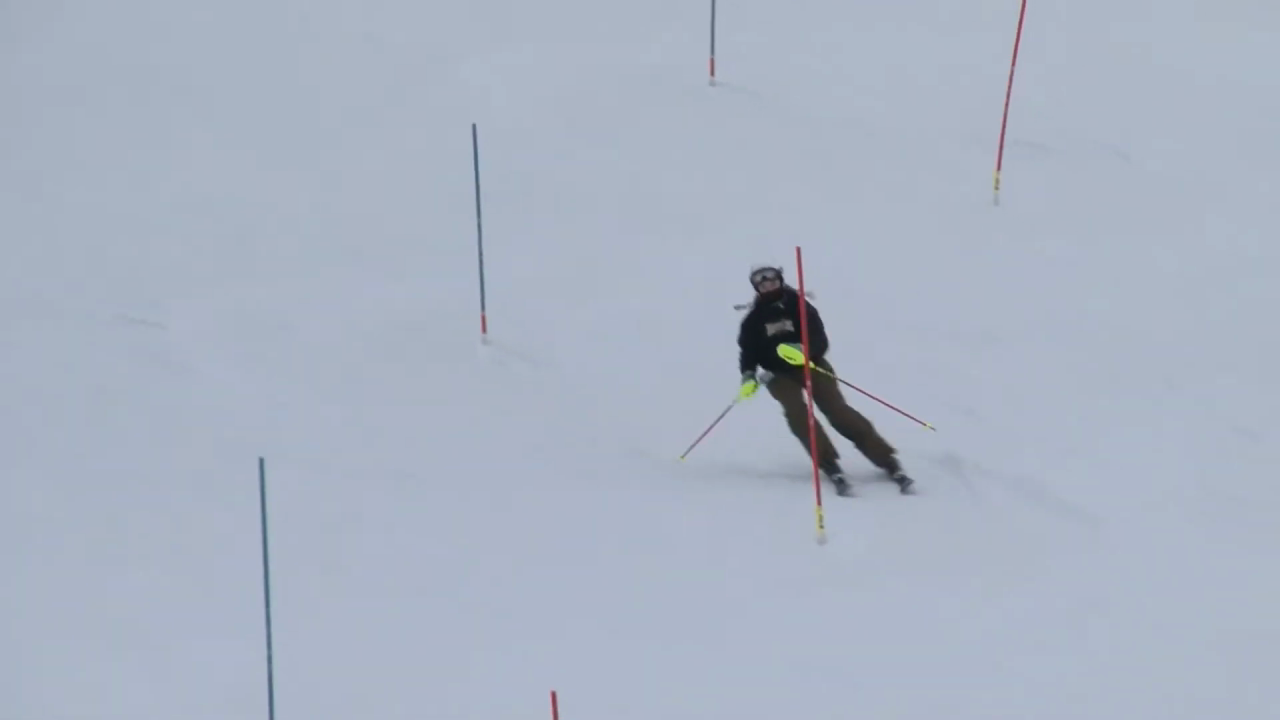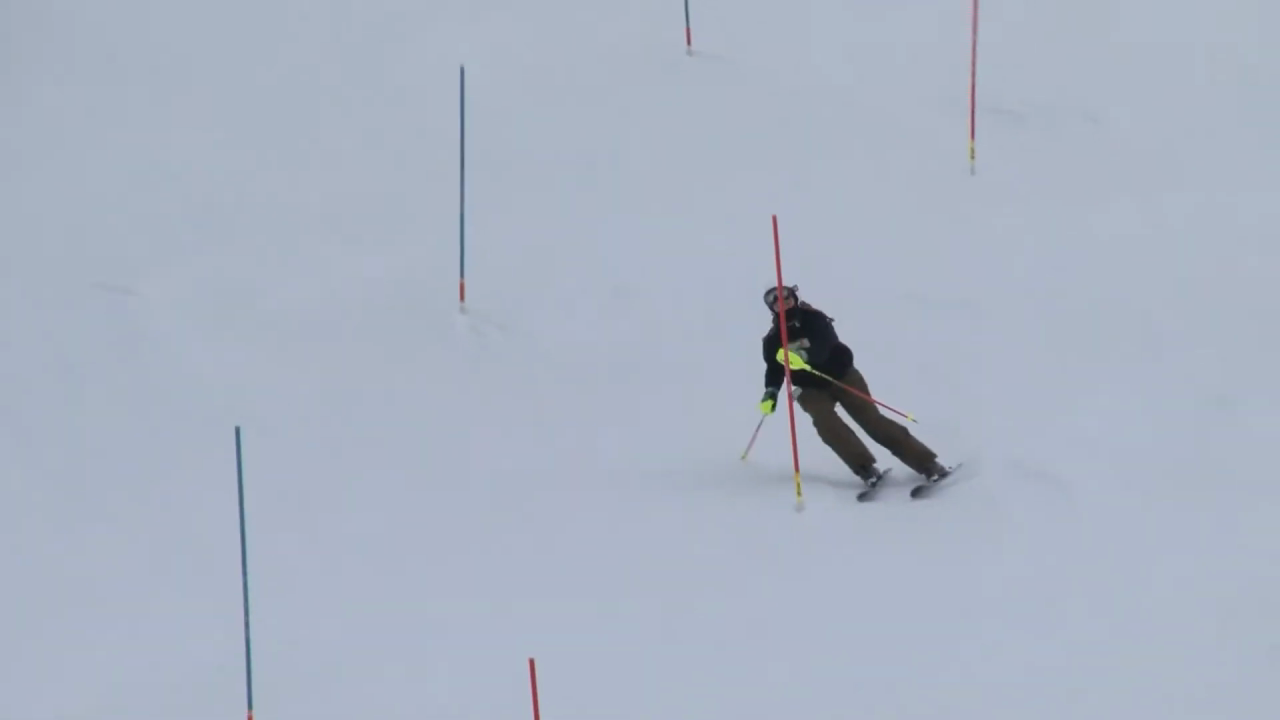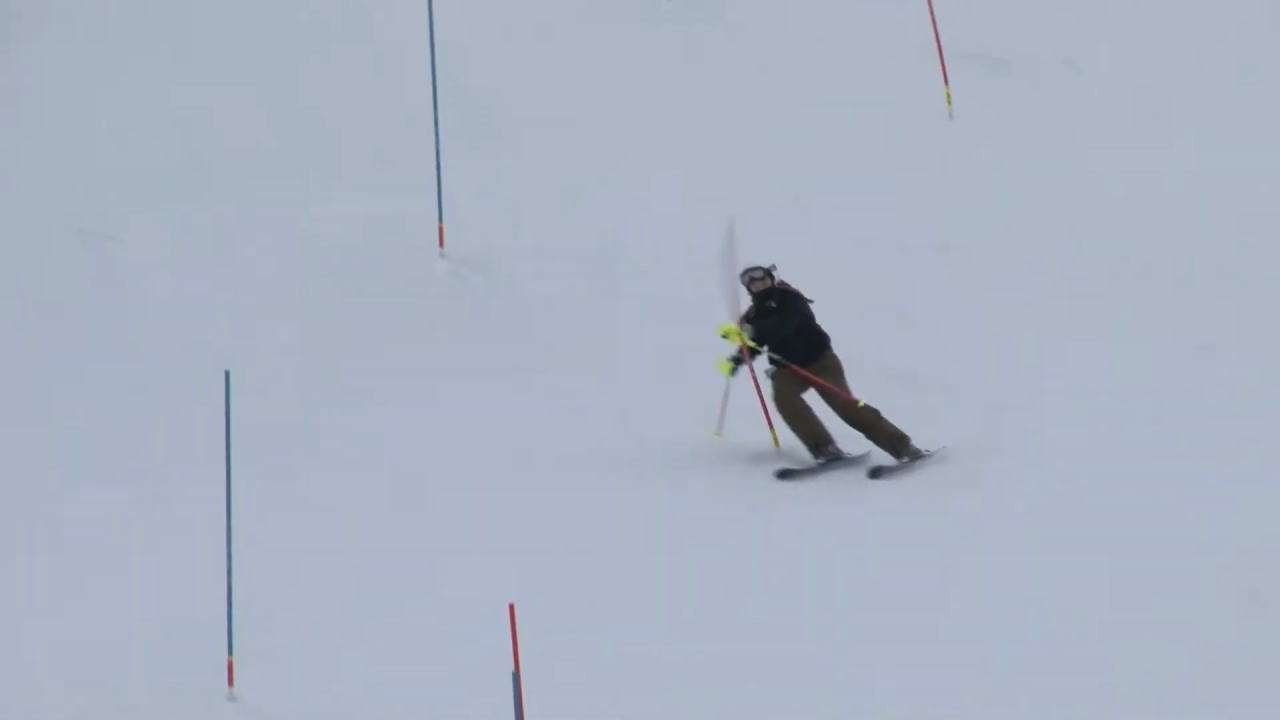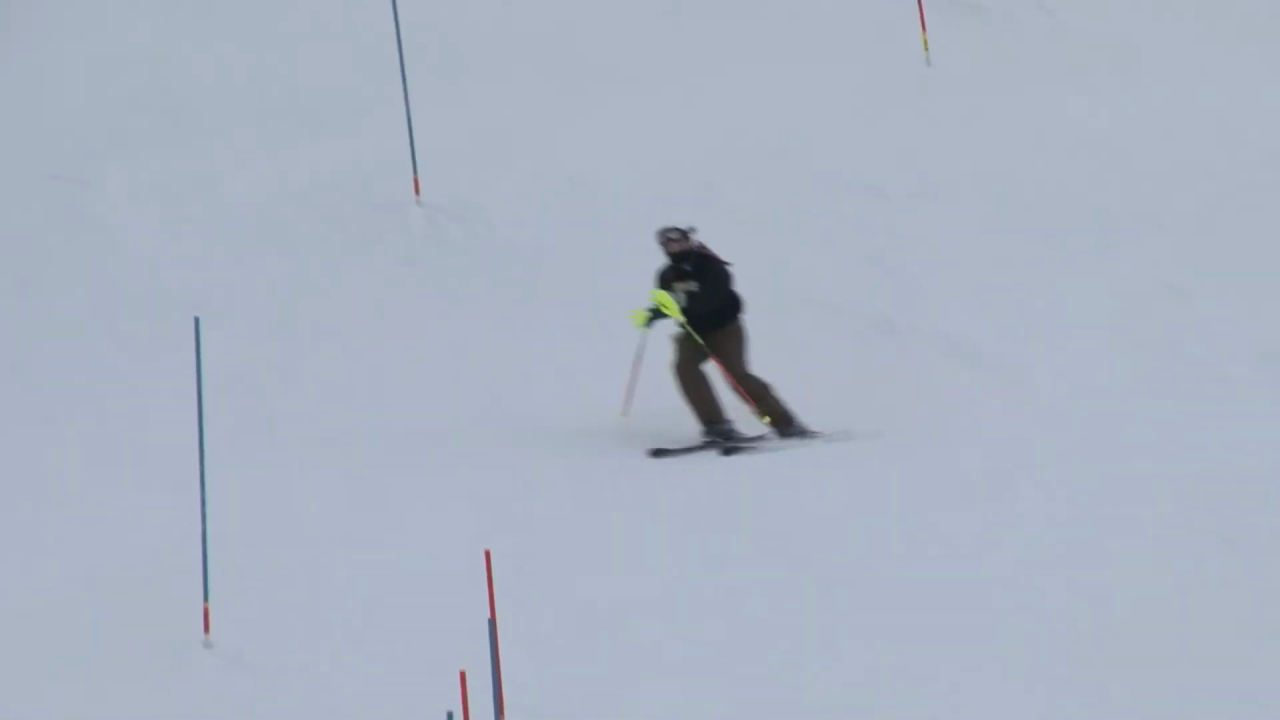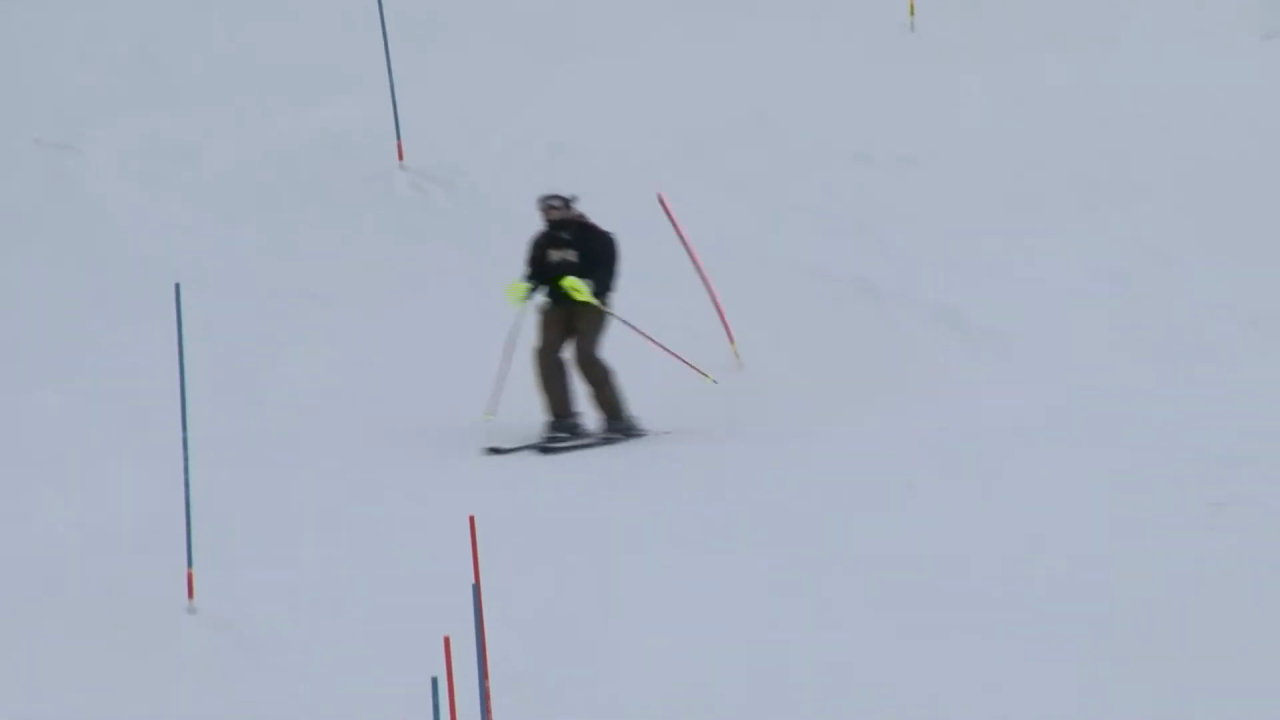
dt=0.2s
person 1, frame 1
left shoulder: (797, 306)
right shoulder: (753, 320)
left elbow: (817, 337)
right elbow: (749, 352)
left wrist: (800, 349)
right wrist: (748, 376)
left hip: (812, 365)
right hip: (779, 374)
left knee: (838, 410)
right knee: (795, 408)
left ankle: (886, 459)
right ankle: (831, 465)
person 1, frame 2
left shoulder: (815, 321)
right shoulder: (774, 339)
left elbow: (824, 345)
right elbow: (774, 368)
left wrist: (803, 355)
right wrist: (770, 394)
left hip: (843, 376)
right hip: (811, 388)
left knee: (871, 419)
right knee: (823, 418)
left ankle: (928, 463)
right ankle: (867, 469)
person 1, frame 3
left shoulder: (791, 301)
right shoulder: (753, 315)
left elbow: (782, 325)
right elbow: (752, 343)
left wrist: (746, 330)
right wrist: (734, 361)
left hip: (819, 359)
right hip: (787, 368)
left knee: (844, 404)
right knee: (783, 394)
left ankle: (902, 446)
right ankle: (824, 447)
person 1, frame 4
left shoulder: (709, 266)
right shoulder: (668, 275)
left elbow: (712, 295)
left wrist: (681, 299)
right wrist: (649, 314)
left hip: (725, 327)
right hip: (694, 332)
left knee: (736, 373)
right knee: (685, 365)
left ankle: (786, 424)
right ankle: (718, 427)
person 1, frame 5
left shoulder: (592, 237)
right shoulder: (544, 241)
left elbow: (606, 267)
right elbow: (537, 274)
left wrist: (588, 284)
right wrist: (526, 286)
left hip: (590, 303)
right hip: (558, 305)
left knee: (585, 353)
right knee: (547, 350)
left ankle: (617, 419)
right ankle: (564, 420)
